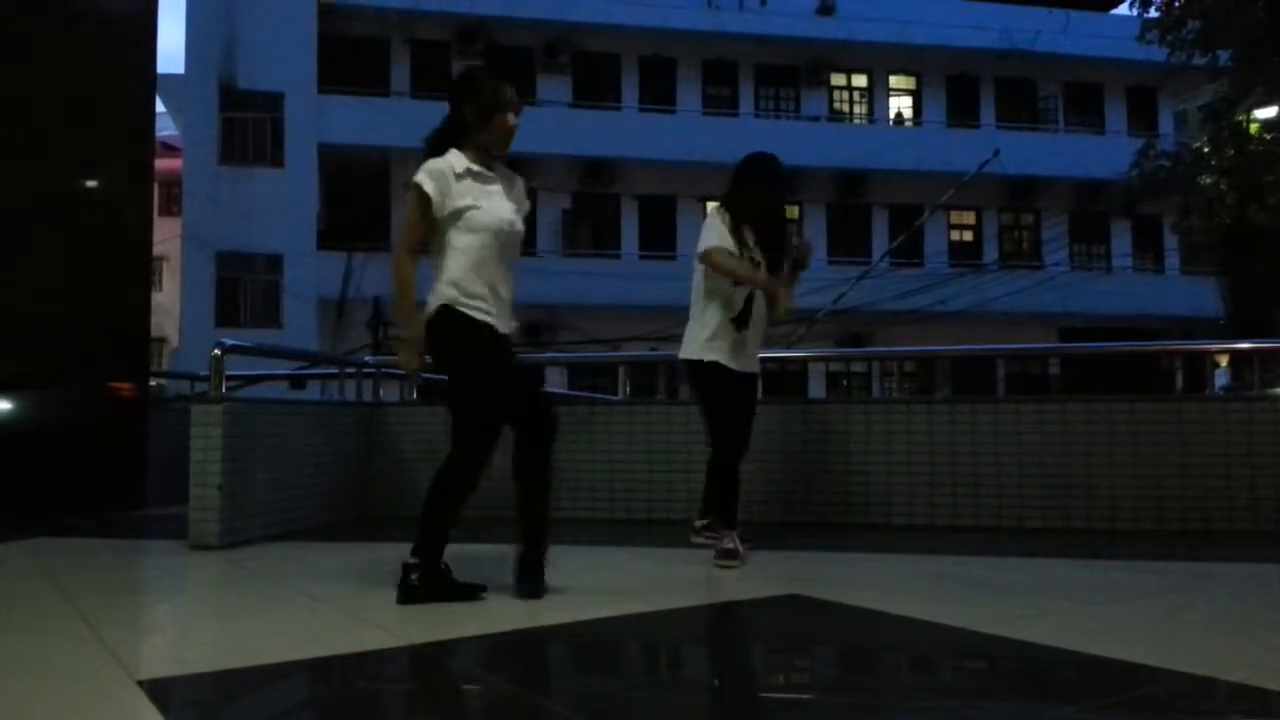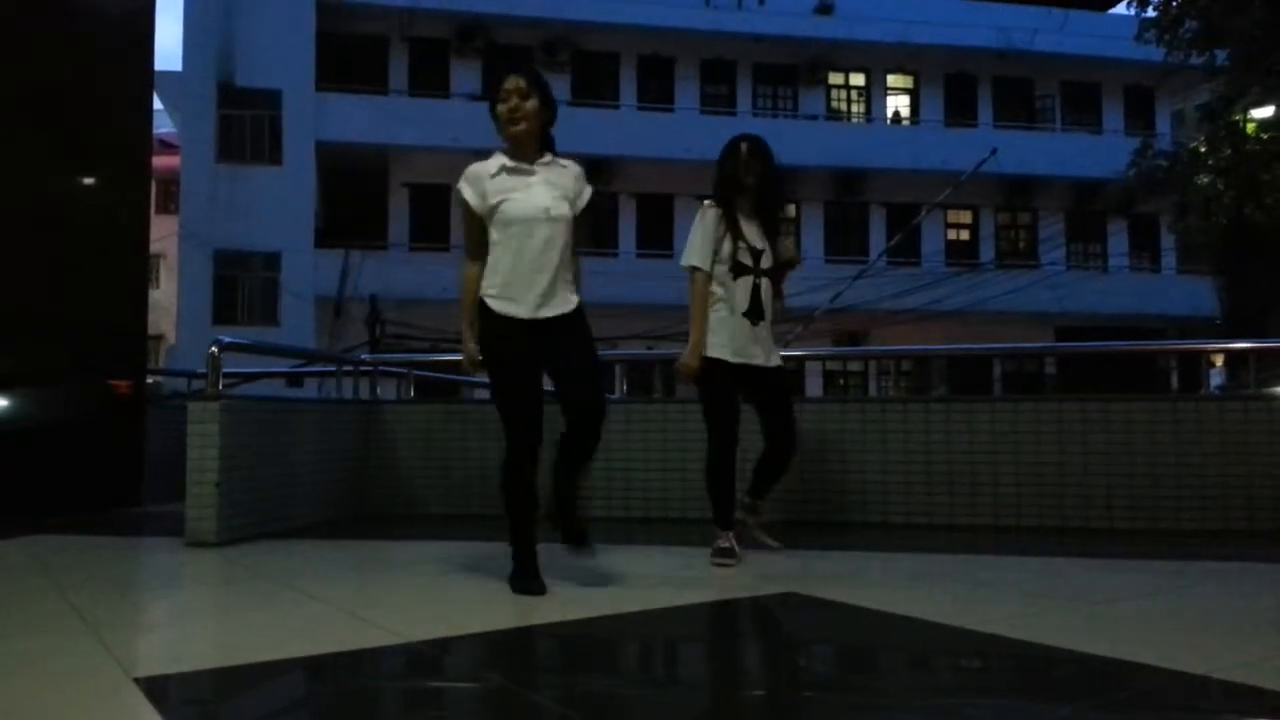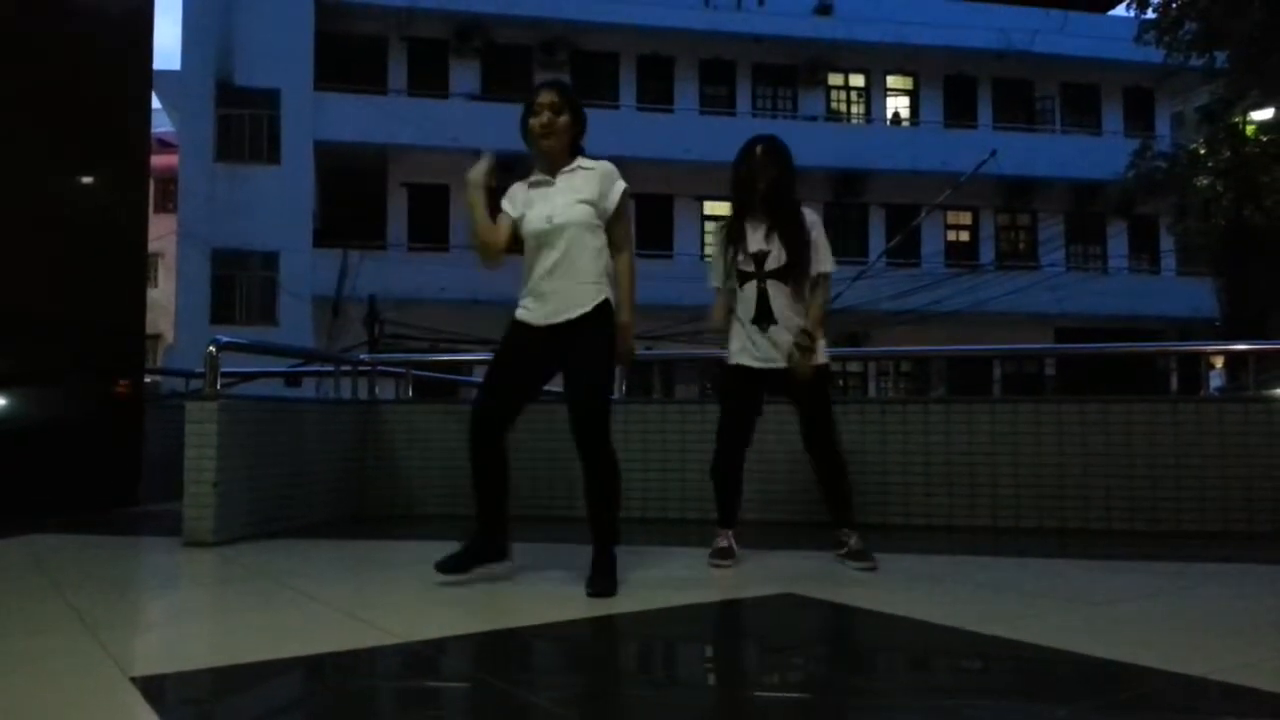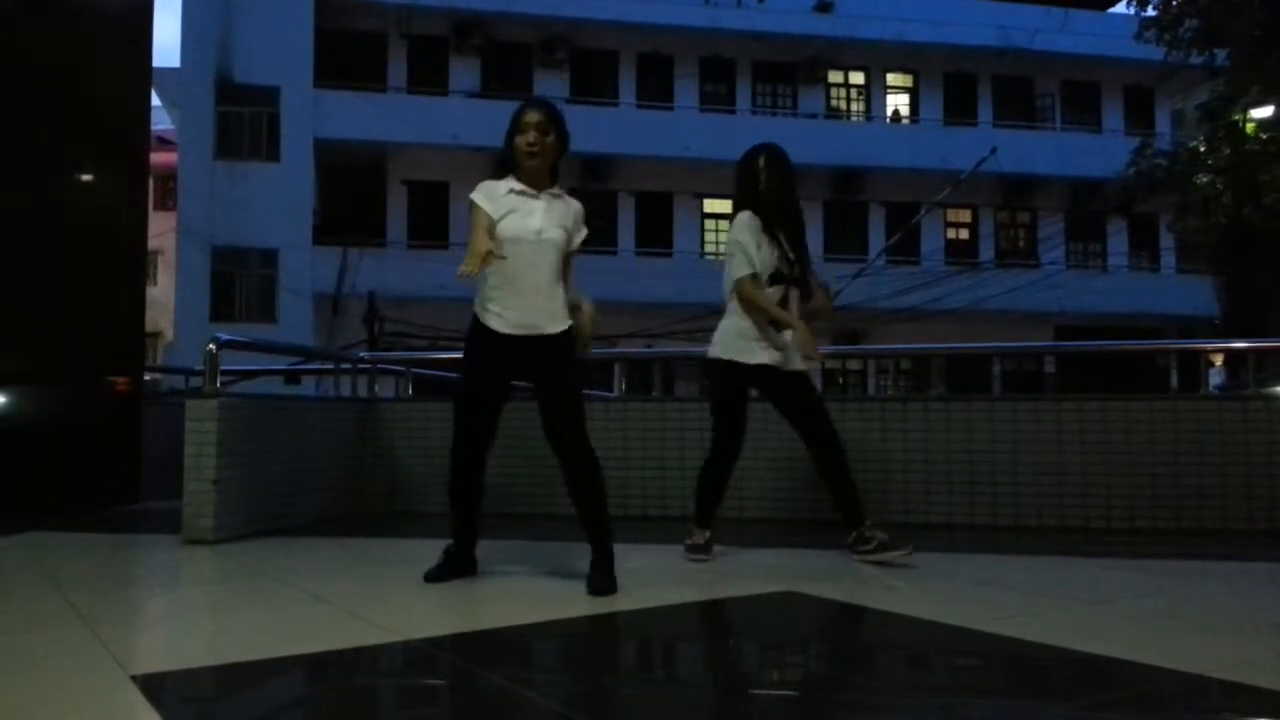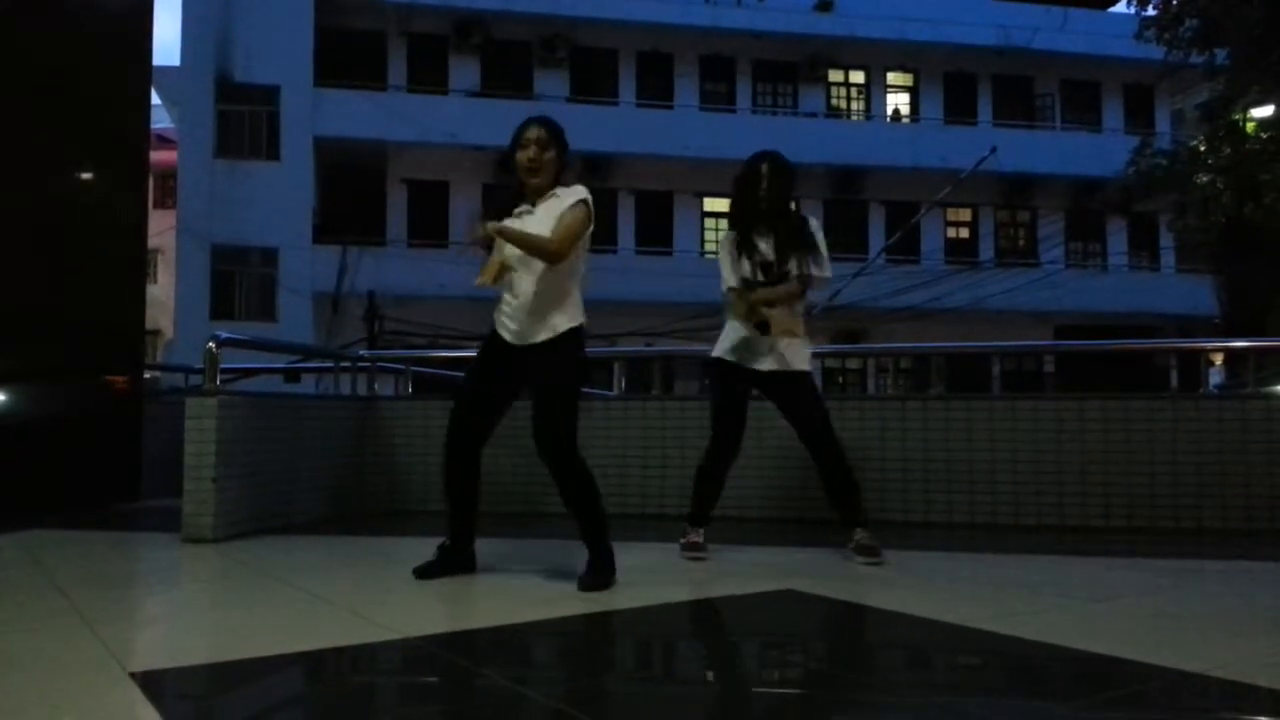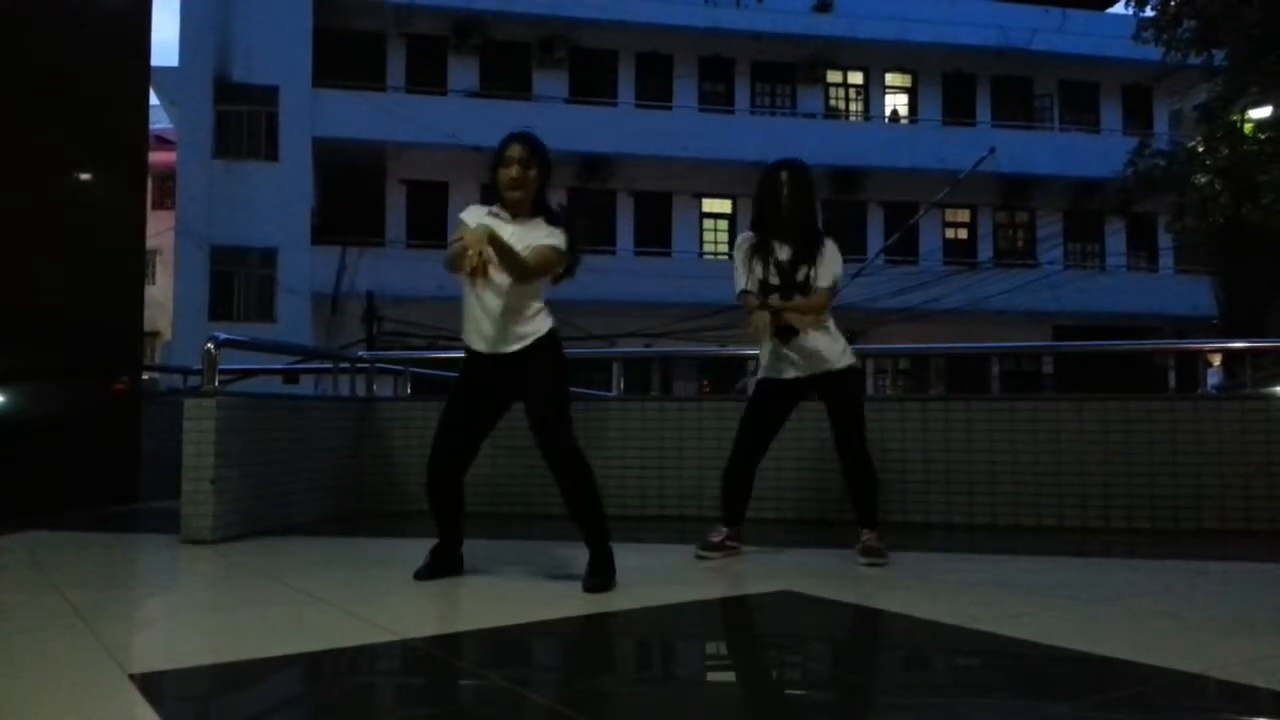
dt=0.4s
person 1, frame 1
left shoulder: (512, 185)
right shoulder: (439, 174)
right elbow: (407, 257)
right wrist: (410, 337)
left hip: (492, 329)
right hip: (459, 325)
left knee: (472, 448)
right knee: (538, 421)
left ankle: (424, 570)
right ankle: (532, 555)
person 1, frame 2
left shoulder: (570, 174)
right shoulder: (481, 176)
left elbow: (570, 251)
right elbow: (475, 259)
left wrist: (575, 309)
right wrist: (467, 328)
left hip: (563, 318)
right hip: (505, 320)
left knee: (589, 417)
right knee: (521, 438)
left ankle: (564, 496)
right ankle: (524, 559)
person 1, frame 3
left shoulder: (602, 175)
right shoulder: (519, 193)
left elbow: (621, 251)
right elbow: (491, 253)
left wrist: (625, 312)
right wrist: (474, 192)
left hip: (588, 323)
right hip: (531, 324)
left knee: (592, 439)
right knee: (485, 422)
left ankle: (604, 557)
right ankle: (490, 536)
person 1, frame 4
left shoulder: (569, 210)
right shoulder: (489, 193)
right elbow: (477, 242)
left wrist: (579, 306)
right wrist: (479, 250)
left hip: (552, 339)
right hip: (491, 335)
left knee: (572, 445)
right knee: (469, 443)
left ankle: (601, 554)
right ankle: (462, 548)
person 1, frame 5
left shoulder: (575, 199)
right shoulder: (514, 218)
left elbow: (555, 250)
right elbow: (493, 264)
left wrist: (500, 230)
right wrist: (493, 260)
left hip: (558, 343)
right hip: (504, 341)
left knee: (556, 448)
right knee: (460, 439)
left ankle: (600, 554)
right ankle: (459, 547)
person 1, frame 6
left shoulder: (550, 236)
right shoulder: (473, 214)
left elbow: (525, 273)
right elbow: (451, 259)
left wrist: (489, 237)
right wrist: (470, 247)
left hip: (534, 352)
right hip: (481, 359)
left knee: (561, 452)
right knee: (443, 462)
left ankle: (600, 554)
right ankle: (449, 550)
person 2, frame 1
left shoulder: (769, 237)
right shoulder: (721, 220)
left elbow: (771, 304)
right elbow: (719, 260)
left wrist: (795, 266)
right wrist: (768, 282)
left hip: (742, 357)
right hip: (708, 353)
left knee: (735, 443)
right knee: (726, 441)
left ankle: (708, 520)
right ankle: (727, 532)
person 2, frame 2
left shoulder: (772, 223)
right shoulder: (713, 216)
right elbow: (698, 283)
left wrist: (785, 266)
right wrist: (694, 346)
left hip: (762, 352)
right hip: (718, 350)
left knee: (784, 436)
right knee: (723, 442)
left ankle: (751, 504)
right ankle: (724, 532)
person 2, frame 3
left shoulder: (804, 221)
right shoulder: (730, 230)
left elbow: (821, 286)
right elbow: (727, 290)
left wrist: (808, 341)
right wrist: (722, 311)
left hip: (801, 354)
right hip: (746, 356)
left knee: (822, 445)
right knee: (731, 442)
left ankle: (847, 535)
right ankle: (726, 531)
person 2, frame 4
left shoulder: (790, 234)
right shoulder: (745, 223)
right elbow: (745, 290)
left wrist: (814, 301)
right wrist: (793, 320)
left hip: (782, 359)
right hip: (734, 354)
left knee: (825, 440)
right knee: (727, 445)
left ankle: (860, 532)
right ankle: (700, 530)
person 2, frame 5
left shoulder: (803, 230)
right shoulder: (734, 240)
left elbow: (802, 288)
right elbow: (735, 299)
left wrist: (759, 297)
right wrist: (768, 313)
left hip: (789, 360)
right hip: (735, 356)
left knee: (825, 444)
right knee: (723, 446)
left ankle: (859, 530)
right ankle: (695, 528)
person 2, frame 6
left shoulder: (823, 247)
right shoulder: (749, 242)
left elbow: (822, 299)
right elbow: (748, 300)
left wrist: (771, 305)
right wrist: (789, 315)
left hip: (831, 364)
right hip: (778, 368)
left knee: (851, 447)
right knee: (744, 453)
left ankle: (867, 532)
right ankle: (730, 530)
